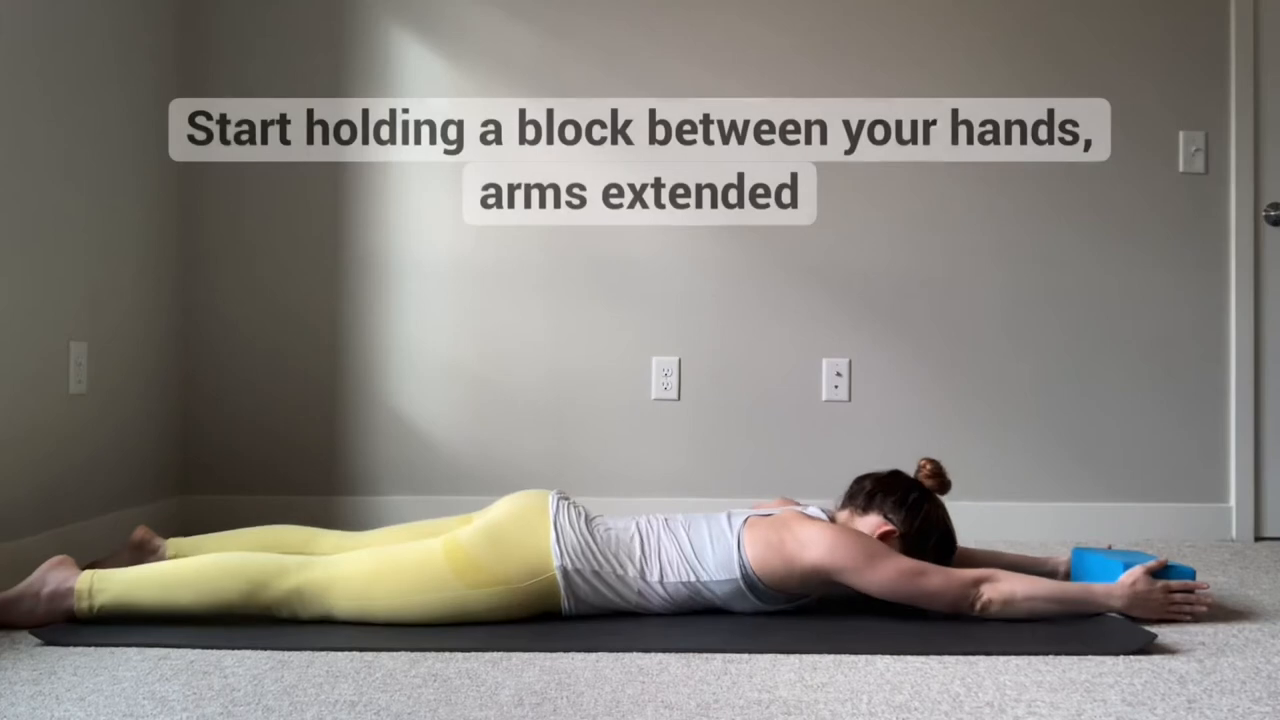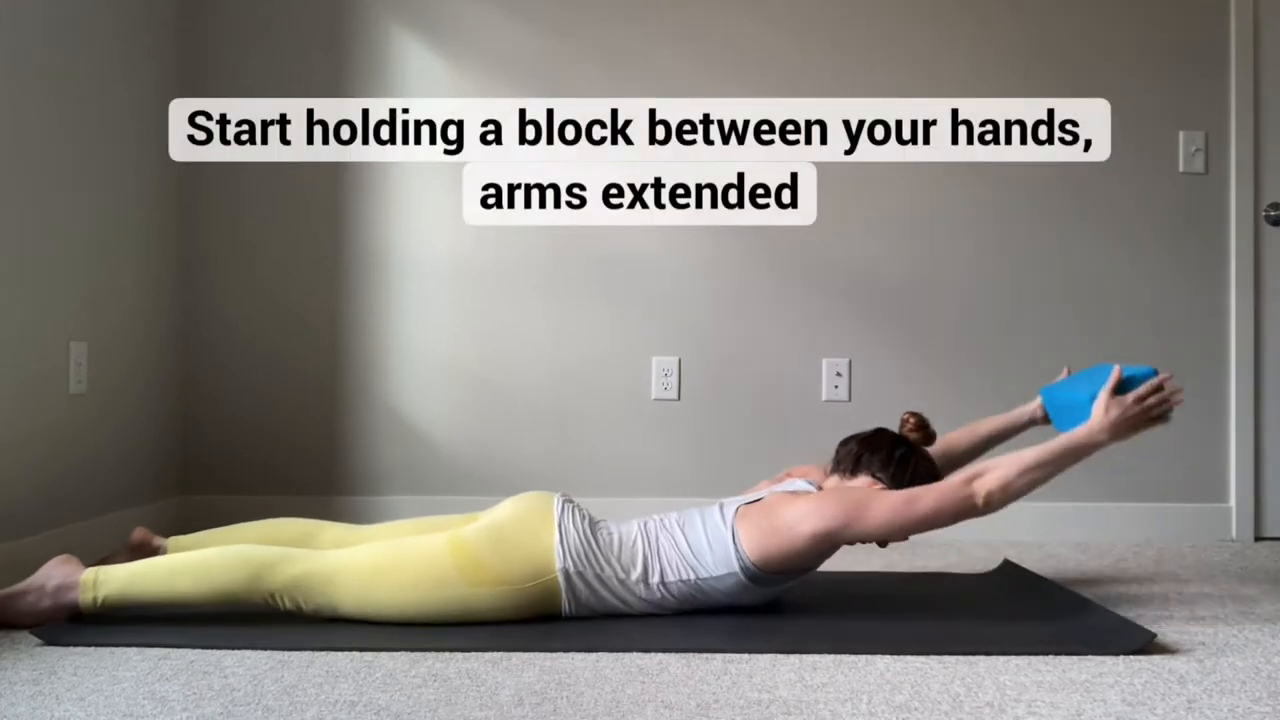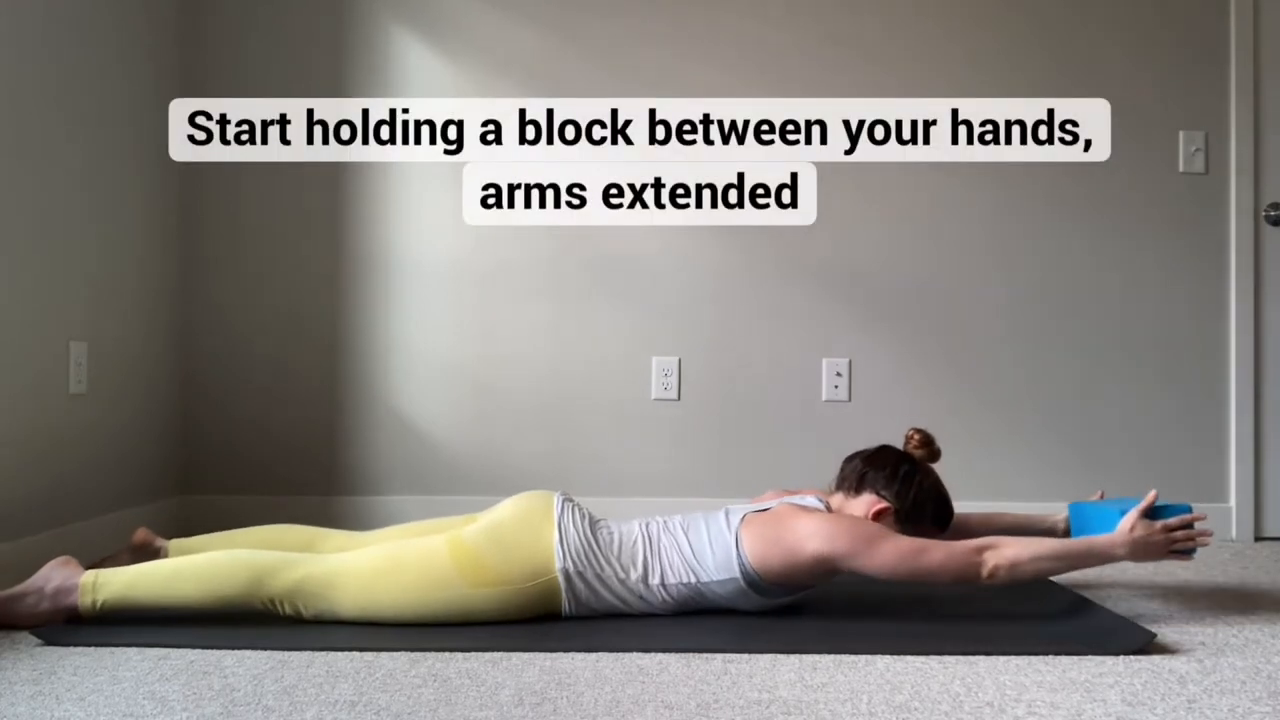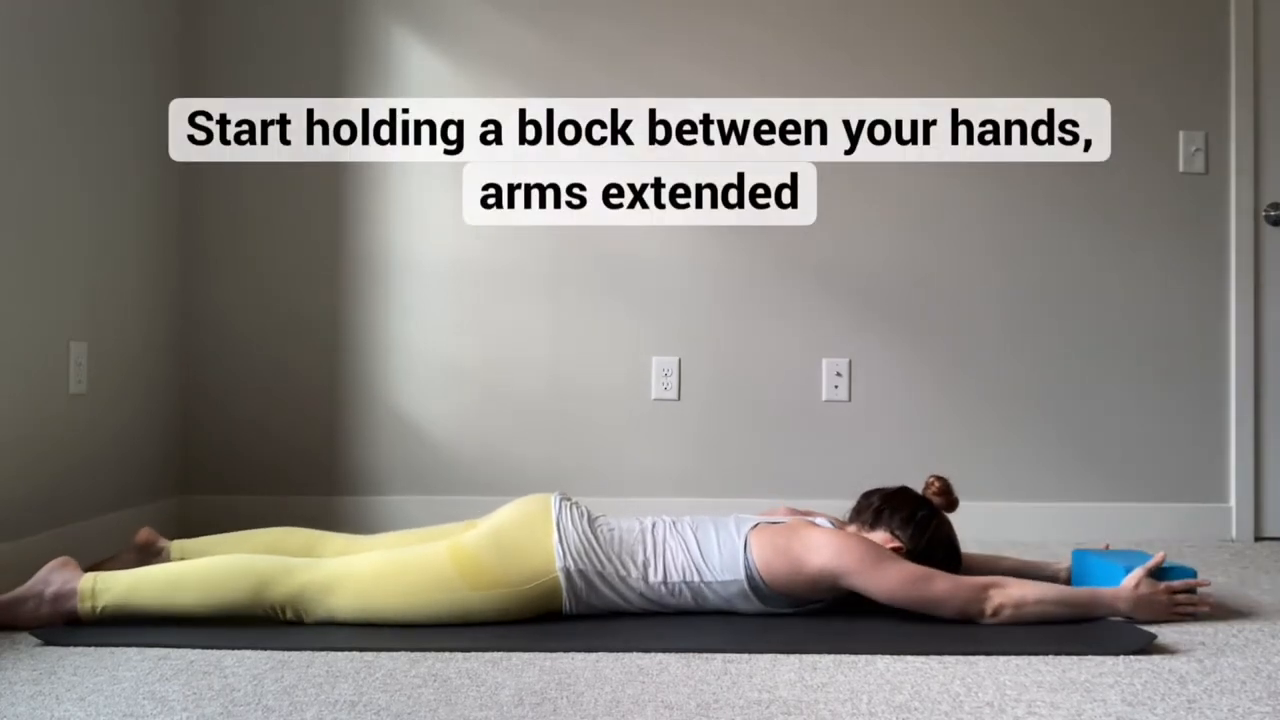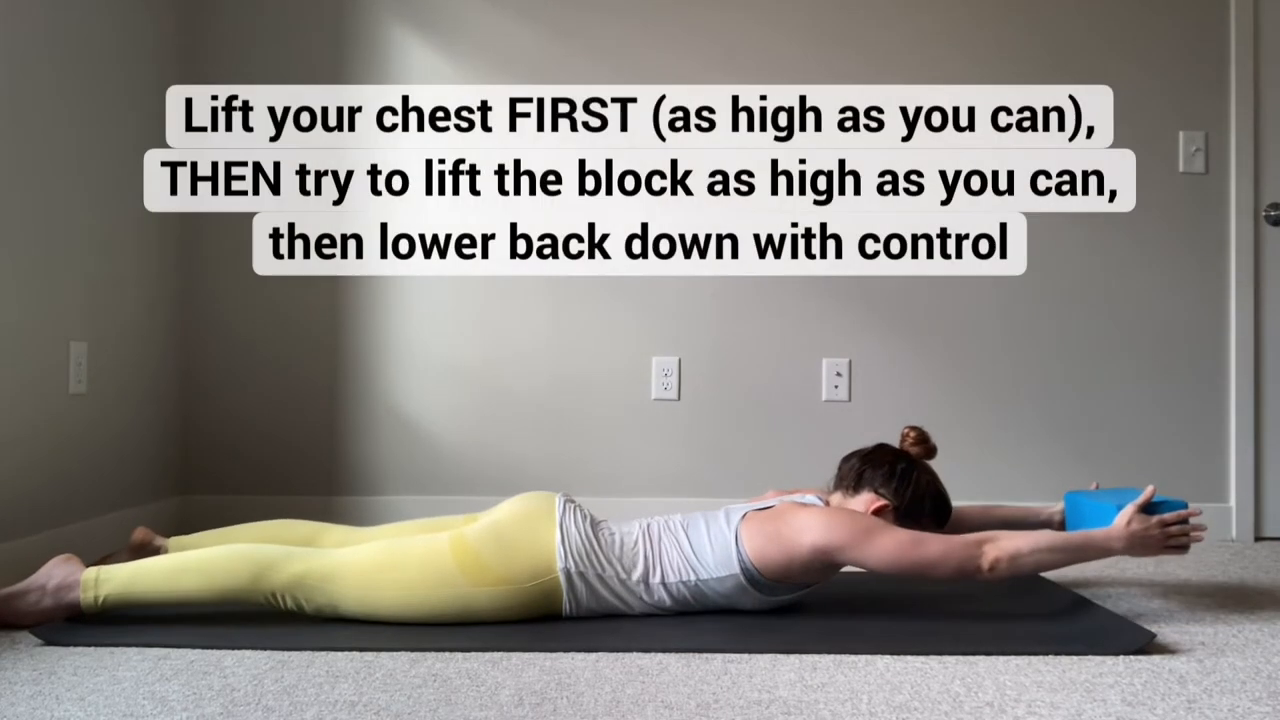
dt=1s
person 1, frame 1
left shoulder: (808, 520)
right shoulder: (824, 549)
left elbow: (948, 551)
right elbow: (969, 594)
left wrist: (1068, 558)
right wrist: (1111, 599)
left hip: (539, 528)
right hip: (535, 565)
left knee: (337, 549)
right knee: (311, 588)
left ankle: (165, 550)
person 1, frame 2
left shoulder: (810, 481)
right shoulder: (821, 517)
left elbow: (929, 462)
right elbow: (967, 498)
left wrist: (1039, 410)
right wrist: (1095, 436)
left hip: (540, 530)
right hip: (536, 570)
left knee: (333, 545)
right knee: (308, 584)
left ankle: (157, 549)
person 1, frame 3
left shoulder: (811, 502)
right shoulder: (827, 538)
left elbow: (950, 524)
right elbow: (975, 564)
left wrist: (1066, 519)
right wrist: (1112, 549)
left hip: (541, 528)
right hip: (541, 568)
left knee: (336, 548)
right knee: (307, 589)
left ankle: (162, 551)
person 1, frame 4
left shoulder: (818, 526)
right shoulder: (830, 555)
left elbow: (955, 556)
right elbow: (974, 600)
left wrist: (1076, 564)
right wrist: (1115, 602)
left hip: (548, 531)
right hip: (544, 566)
left knee: (341, 556)
right knee: (311, 592)
left ankle: (161, 554)
person 1, frame 5
left shoulder: (819, 500)
right shoulder: (825, 534)
left elbow: (948, 514)
right elbow: (977, 557)
left wrist: (1071, 508)
right wrist: (1110, 542)
left hip: (543, 528)
right hip: (540, 567)
left knee: (338, 545)
right knee: (307, 583)
left ankle: (155, 550)
